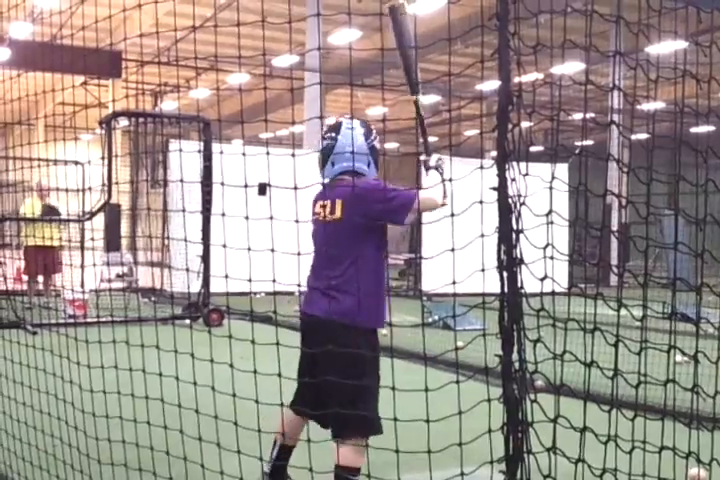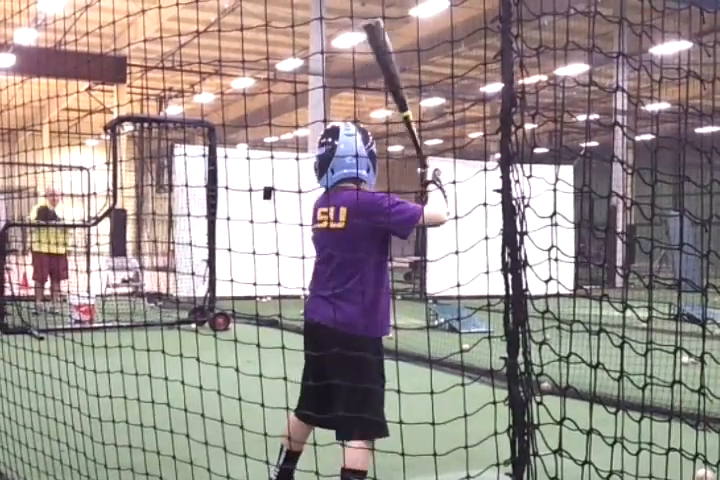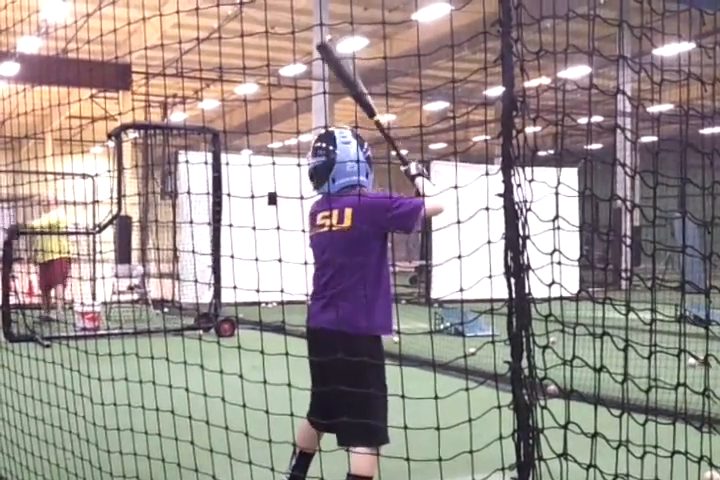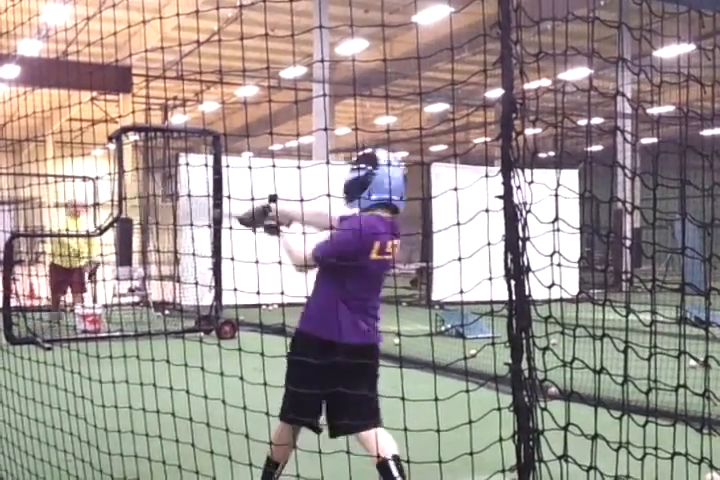
dt=1s
person 1, frame 1
left shoulder: (324, 197)
right shoulder: (365, 193)
right elbow: (433, 200)
left wrist: (412, 208)
right wrist: (435, 173)
left hip: (315, 315)
right hip: (349, 321)
left knee: (304, 401)
right knee: (356, 421)
person 1, frame 2
left shoulder: (324, 204)
right shoulder: (369, 203)
right elbow: (437, 215)
right wrist: (434, 187)
left hip: (318, 322)
right hip: (355, 329)
left knee: (309, 408)
right knee: (362, 426)
person 1, frame 3
left shoulder: (318, 211)
right shoulder: (370, 205)
right elbow: (435, 206)
left wrist: (408, 191)
right wrist: (419, 177)
left hip: (320, 328)
right hip: (356, 333)
left knee: (320, 413)
right knee: (367, 432)
person 1, frame 4
left shoulder: (360, 228)
right shoulder: (389, 226)
left elbow: (306, 261)
right elbow: (330, 221)
left wrist: (281, 231)
right wrist: (278, 211)
left hip: (322, 337)
right hip: (361, 342)
left knee: (291, 418)
right knee: (368, 426)
person 2, frame 1
left shoulder: (52, 204)
right shoulder: (29, 202)
right elbow: (25, 219)
left wrist: (56, 216)
right wrist: (41, 215)
left hip: (51, 244)
right hip: (33, 243)
left knee: (49, 273)
right knee: (33, 273)
left ankle: (47, 299)
right ankle: (31, 300)
person 2, frame 2
right shoulder: (39, 208)
right elbow: (32, 222)
left wrist: (57, 218)
right wrist: (40, 219)
left hip: (58, 250)
right hip: (40, 249)
left knee: (56, 279)
right knee: (40, 278)
left ankle: (55, 306)
right ankle: (38, 305)
person 2, frame 3
left shoulder: (57, 214)
right shoulder: (46, 217)
left elbow: (42, 223)
left wrist: (28, 225)
right wrist: (34, 252)
left hip: (59, 256)
right hip: (44, 258)
left knee: (57, 283)
right knee: (44, 288)
left ankle: (59, 314)
right ankle: (46, 314)
person 2, frame 4
left shoulder: (87, 224)
right shoulder: (61, 220)
left elbow: (93, 243)
right elbow: (58, 236)
left wrist: (93, 260)
right wrist: (73, 245)
left hip: (77, 265)
right hip: (58, 263)
left knee: (78, 292)
right knee: (56, 292)
right ankle: (56, 314)
